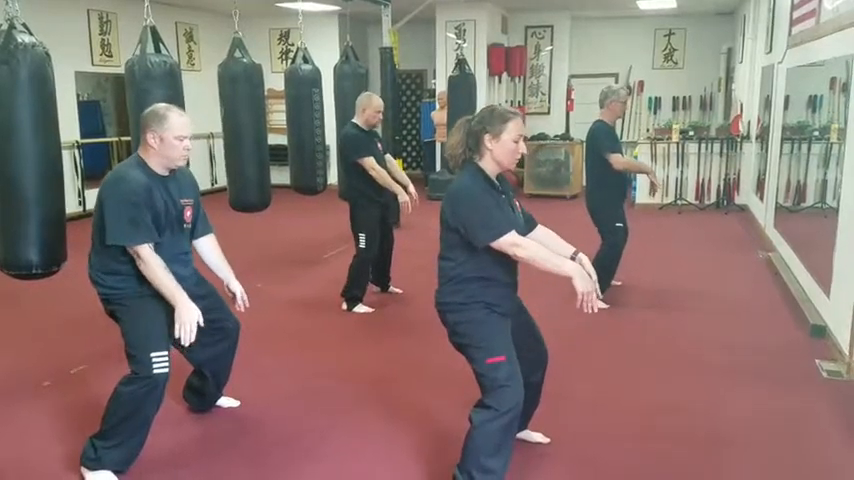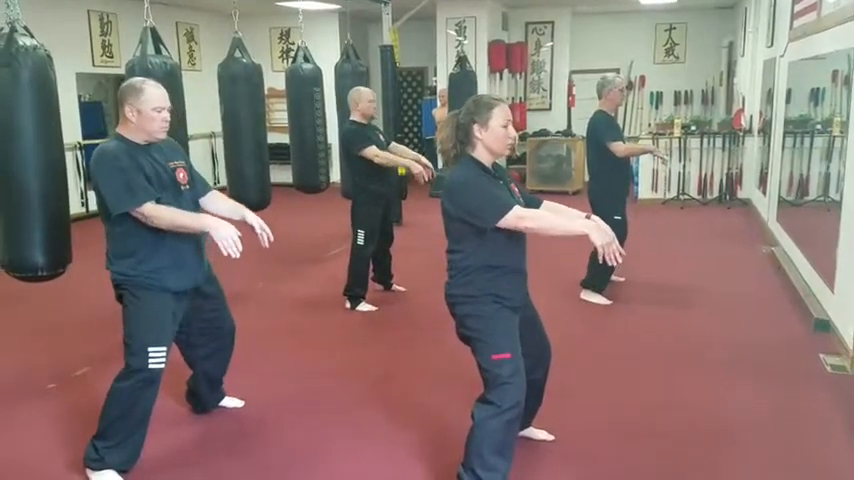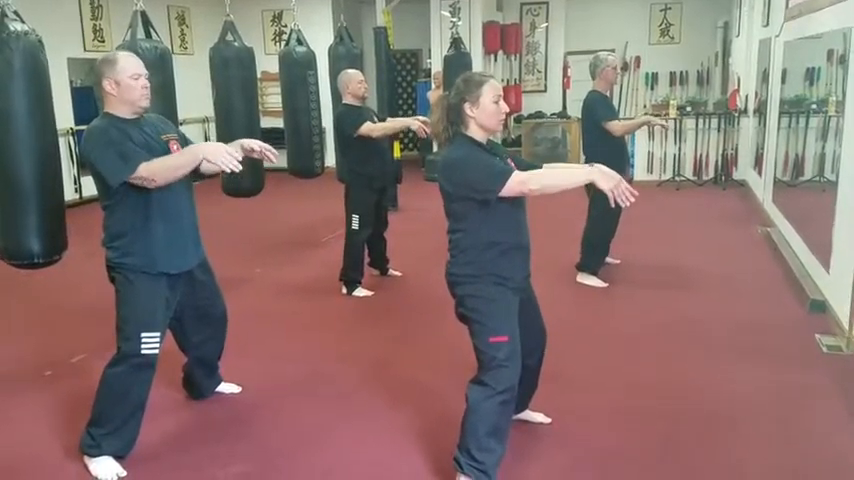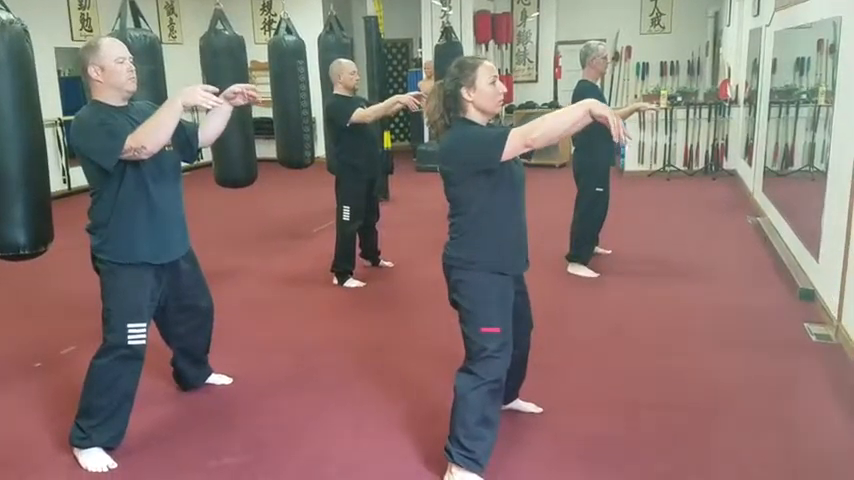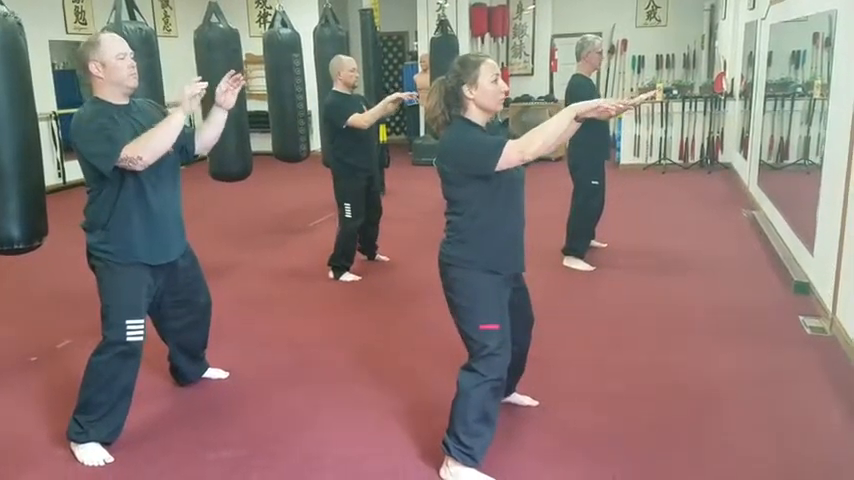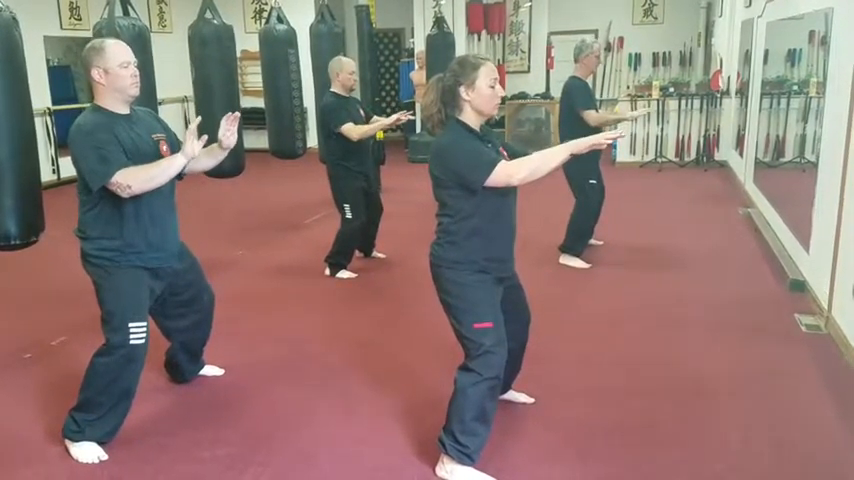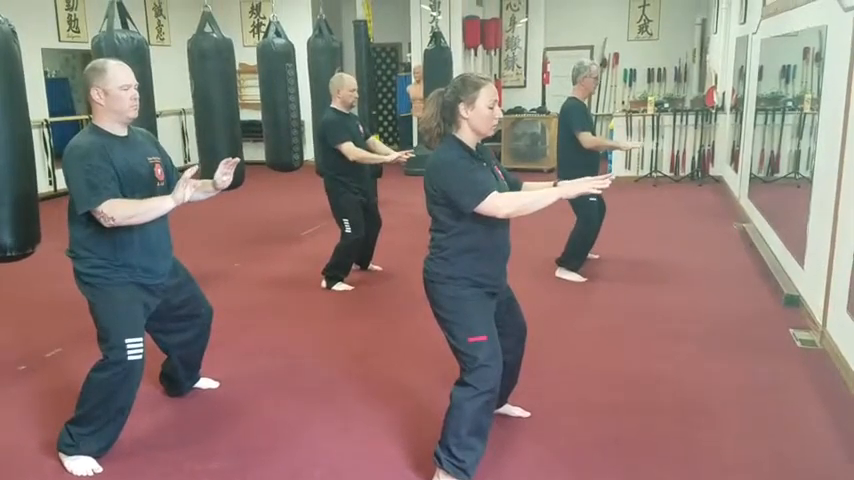
dt=0.7s
person 1, frame 1
left shoulder: (184, 178)
right shoulder: (126, 183)
left elbow: (203, 235)
right elbow: (142, 253)
left wrist: (230, 279)
right wrist: (180, 303)
left hip: (180, 278)
right hip: (131, 288)
left knee: (224, 328)
right knee: (151, 372)
left ankle: (203, 395)
person 1, frame 2
left shoulder: (170, 148)
right shoulder: (111, 158)
left elbow: (204, 195)
right elbow: (149, 212)
left wrist: (244, 213)
right wrist: (210, 225)
left hip: (193, 271)
right hip: (147, 281)
left knee: (218, 332)
right knee: (145, 368)
left ankle: (206, 396)
person 1, frame 3
left shoulder: (159, 124)
right shoulder: (101, 135)
left elbow: (200, 165)
right elbow: (149, 175)
left wrist: (237, 148)
right wrist: (202, 148)
left hip: (187, 253)
right hip: (141, 264)
left knee: (209, 319)
right knee: (137, 355)
left ankle: (203, 381)
person 1, frame 4
left shoulder: (147, 110)
right shoulder: (89, 122)
left elbow: (197, 140)
right elbow: (140, 146)
left wrist: (224, 105)
right wrist: (179, 100)
left hip: (172, 244)
right hip: (126, 255)
left knee: (195, 312)
right knee: (124, 345)
left ankle: (193, 372)
right ankle: (89, 439)
person 1, frame 5
left shoulder: (148, 109)
right shoulder: (90, 120)
left elbow: (195, 147)
right elbow: (137, 157)
left wrist: (220, 108)
right wrist: (181, 110)
left hip: (170, 243)
right hip: (122, 253)
left knee: (194, 308)
right knee: (122, 342)
left ankle: (190, 368)
right ankle: (86, 434)
person 1, frame 6
left shoulder: (148, 119)
right shoulder: (89, 130)
left elbow: (187, 166)
right elbow: (125, 183)
left wrist: (221, 147)
right wrist: (182, 155)
left hip: (166, 247)
right hip: (118, 258)
left knee: (198, 304)
right knee: (127, 344)
left ankle: (186, 365)
right ankle: (82, 431)
person 1, frame 7
left shoulder: (145, 140)
right shoulder: (84, 151)
left elbow: (176, 189)
right elbow: (110, 213)
left wrist: (212, 186)
right wrist: (172, 200)
left hip: (159, 265)
right hip: (110, 275)
left knee: (196, 317)
right knee: (124, 359)
left ankle: (181, 379)
right ankle: (77, 446)
person 2, frame 1
left shoulder: (498, 184)
right shoulder: (466, 192)
left elbow: (533, 228)
right elbow: (514, 245)
left wrist: (577, 255)
right wrist: (572, 271)
left hip: (501, 297)
right hip: (471, 305)
left knee: (533, 359)
right knee: (504, 393)
left ankle: (513, 427)
person 2, frame 2
left shoulder: (496, 174)
right shoulder: (464, 182)
left elbow: (541, 205)
right elbow: (524, 220)
left wrist: (589, 217)
right wrist: (587, 227)
left hip: (509, 291)
right hip: (480, 299)
left knee: (536, 357)
right knee: (506, 387)
left ankle: (517, 424)
person 2, frame 3
left shoulder: (491, 152)
right shoulder: (459, 160)
left elbow: (540, 169)
right elbow: (527, 184)
left wrist: (594, 170)
right wrist: (593, 173)
left hip: (509, 273)
right hip: (480, 280)
left knee: (532, 342)
right knee: (499, 367)
left ankle: (514, 407)
person 2, frame 4
left shoulder: (487, 134)
right shoulder: (461, 141)
left elbow: (535, 137)
right elbow: (531, 137)
left wrist: (589, 113)
right wrist: (588, 106)
left hip: (503, 262)
right hip: (476, 268)
left knee: (517, 333)
right knee: (488, 356)
left ankle: (504, 396)
person 2, frame 5
left shoulder: (489, 134)
right shoulder: (459, 142)
left elbow: (536, 146)
right elbow: (525, 150)
left wrist: (581, 116)
right wrist: (577, 109)
left hip: (502, 262)
right hip: (472, 268)
left knee: (519, 328)
right knee: (490, 354)
left ankle: (502, 390)
person 2, frame 6
left shoulder: (484, 137)
right shoulder: (452, 145)
left elbow: (523, 160)
right elbow: (513, 174)
left wrist: (578, 146)
right wrist: (574, 146)
left hip: (493, 261)
right hip: (463, 268)
left knee: (516, 324)
right knee: (486, 351)
left ankle: (497, 387)
person 2, frame 7
left shoulder: (480, 154)
right shoulder: (448, 163)
left elbow: (516, 188)
right elbow: (501, 206)
left wrist: (562, 184)
right wrist: (565, 190)
left hip: (487, 277)
right hip: (457, 284)
left knee: (512, 336)
right knee: (482, 368)
left ankle: (494, 402)
person 3, frame 1
left shoulder: (606, 129)
right shoulder: (600, 130)
left elbow: (618, 162)
right elbow: (618, 163)
left wrist: (643, 170)
right wrist: (647, 169)
left hip: (610, 197)
right hip: (601, 198)
left knee: (619, 237)
right knee: (613, 242)
left ankle: (603, 277)
person 3, frame 2
left shoulder: (607, 119)
right shoulder: (600, 121)
right elbow: (620, 150)
left wrist: (639, 159)
right wrist: (650, 148)
left hip: (613, 188)
right hip: (604, 190)
left knee: (617, 232)
left ankle: (604, 273)
right ankle: (590, 287)
person 3, frame 3
left shoulder: (602, 99)
right shoulder: (594, 100)
right elbow: (616, 129)
left wrist: (637, 131)
right wrist: (646, 120)
left hip: (609, 167)
left knee: (610, 214)
right knee: (600, 216)
left ankle: (599, 255)
right ankle: (586, 270)
person 3, frame 4
left shoulder: (591, 88)
right shoulder: (585, 90)
left wrist: (631, 110)
right wrist: (636, 107)
left hip: (597, 158)
right hip: (589, 159)
left knee: (598, 204)
right knee: (588, 206)
left ankle: (589, 245)
right ankle: (576, 260)
person 3, frame 5
left shoulder: (585, 82)
right shoulder: (579, 84)
left elbow: (599, 112)
right elbow: (599, 114)
left wrist: (621, 106)
left hip: (592, 152)
right hip: (584, 154)
left knee: (595, 198)
right knee: (585, 200)
left ankle: (586, 237)
right ankle: (572, 254)
person 3, frame 6
left shoulder: (581, 85)
right shoulder: (574, 86)
left elbow: (592, 118)
right elbow: (592, 119)
left wrist: (616, 118)
right wrist: (624, 117)
left hip: (586, 155)
right hip: (577, 156)
left knee: (596, 196)
right knee: (587, 200)
left ankle: (584, 236)
right ankle: (568, 252)
person 3, frame 7
left shoulder: (579, 106)
right shoulder: (572, 107)
left elbow: (588, 140)
right elbow: (587, 141)
left wrist: (614, 145)
right wrist: (619, 145)
left hip: (583, 173)
right hip: (574, 174)
left knee: (597, 211)
right knee: (588, 217)
left ankle: (580, 250)
right ankle: (565, 266)
person 4, frame 1
left shoulder: (372, 134)
right shoulder: (351, 136)
left elbow: (389, 161)
right elbow: (373, 169)
left wrist: (408, 184)
right wrist: (399, 192)
left hip: (380, 199)
right hip: (363, 202)
left knee: (386, 243)
right knee: (366, 250)
left ankle: (382, 283)
right ankle: (351, 300)
person 4, frame 2
left shoulder: (372, 129)
right shoulder: (351, 132)
left elbow: (394, 147)
right elbow: (377, 156)
left wrist: (419, 158)
right wrist: (410, 164)
left hip: (382, 195)
right hip: (366, 198)
left knee: (384, 241)
right knee: (364, 246)
left ankle: (384, 280)
right ankle: (354, 298)
person 4, frame 3
left shoulder: (367, 111)
right shoulder: (345, 115)
left elbow: (388, 123)
right elbow: (375, 131)
left wrist: (412, 120)
right wrist: (408, 123)
left hip: (378, 180)
right hip: (360, 183)
left knee: (379, 225)
right knee: (358, 231)
left ankle: (380, 265)
right ankle: (350, 283)
person 4, frame 4
left shoulder: (358, 100)
right shoulder: (335, 106)
left elbow: (383, 111)
right elbow: (367, 116)
left wrist: (404, 100)
right wrist: (397, 98)
left hip: (368, 171)
right hip: (351, 174)
left knee: (370, 217)
right knee: (349, 222)
left ankle: (372, 256)
right ankle: (341, 274)
person 4, frame 5
left shoulder: (357, 99)
right shoulder: (333, 103)
left elbow: (382, 113)
right elbow: (363, 122)
left wrist: (397, 101)
right wrist: (387, 100)
left hip: (367, 168)
right hip: (348, 171)
left knee: (373, 211)
right knee: (352, 219)
left ankle: (369, 250)
right ankle: (338, 268)
person 4, frame 6
left shoulder: (353, 101)
right shoulder: (330, 105)
left elbow: (373, 122)
right elbow: (354, 133)
left wrist: (392, 120)
right wrist: (386, 122)
left hip: (364, 168)
right hip: (344, 172)
left knee: (374, 209)
right knee: (354, 219)
left ankle: (366, 248)
right ankle: (335, 265)
person 4, frame 7
left shoulder: (352, 118)
right shoulder: (331, 121)
left elbow: (371, 142)
right elbow: (352, 154)
left wrist: (393, 154)
right wrist: (386, 159)
left hip: (360, 183)
right hip: (342, 187)
left knee: (373, 223)
right knee: (353, 233)
left ankle: (362, 261)
right ankle: (331, 278)
